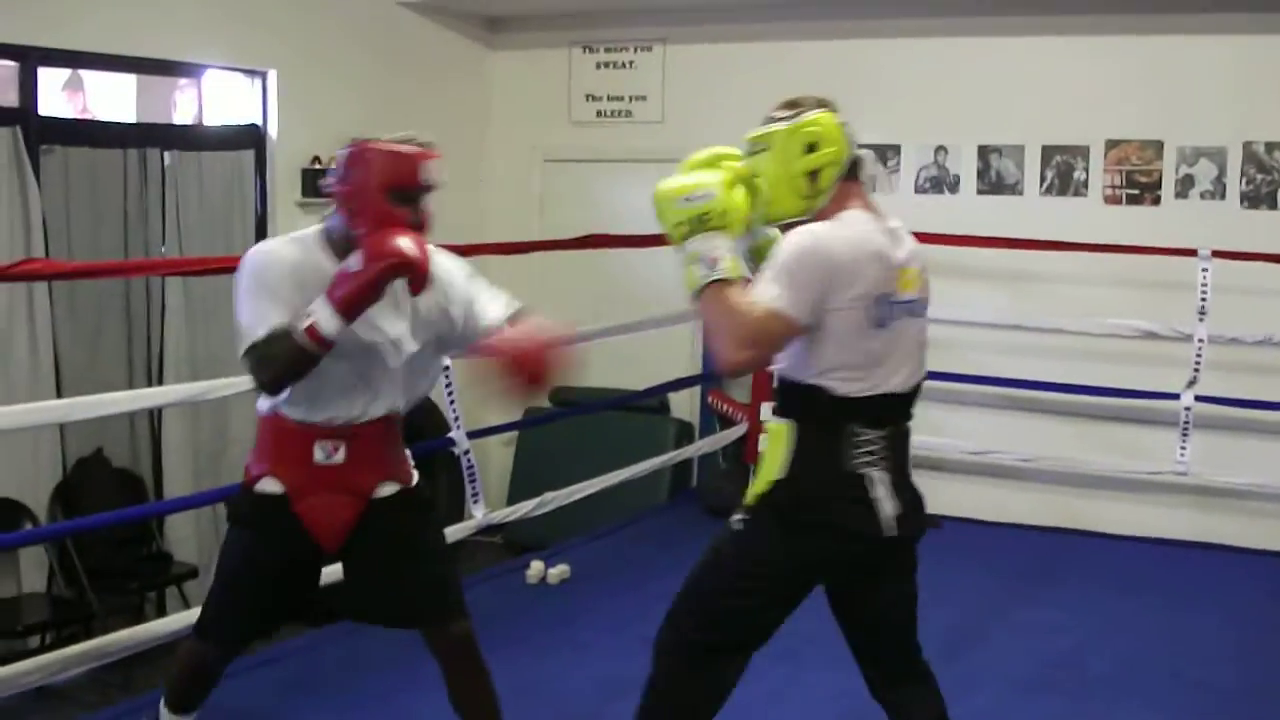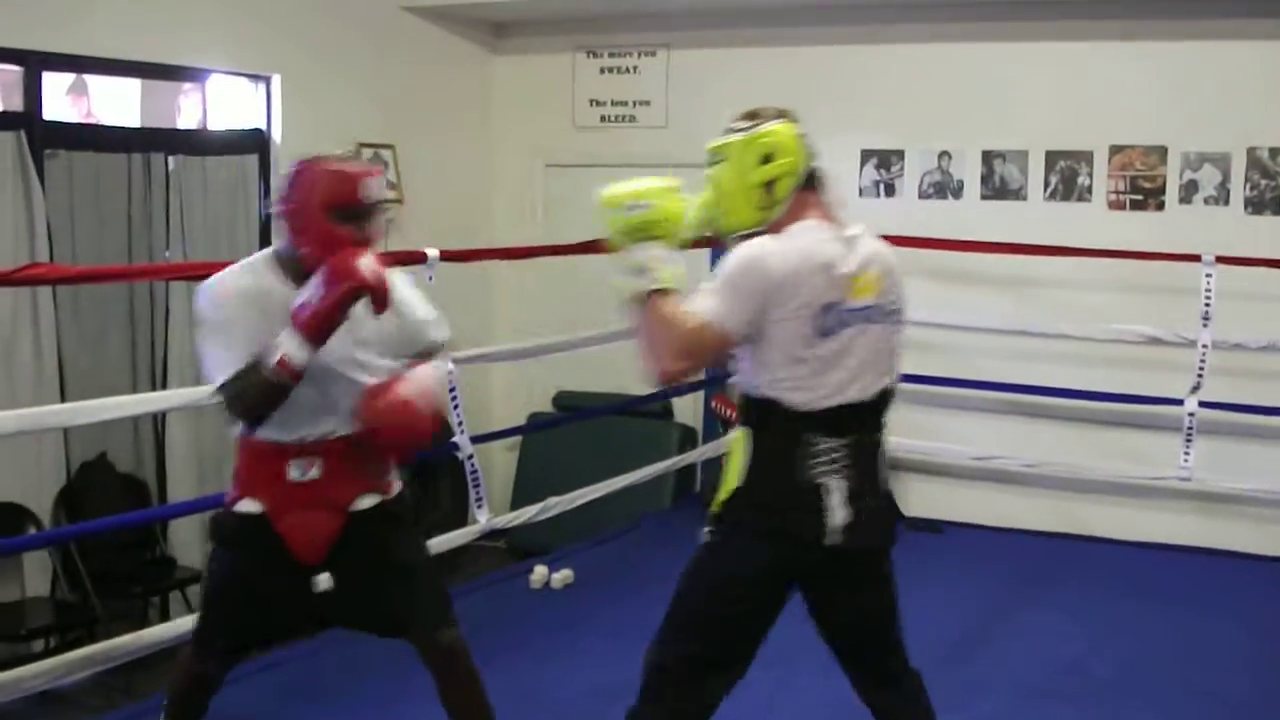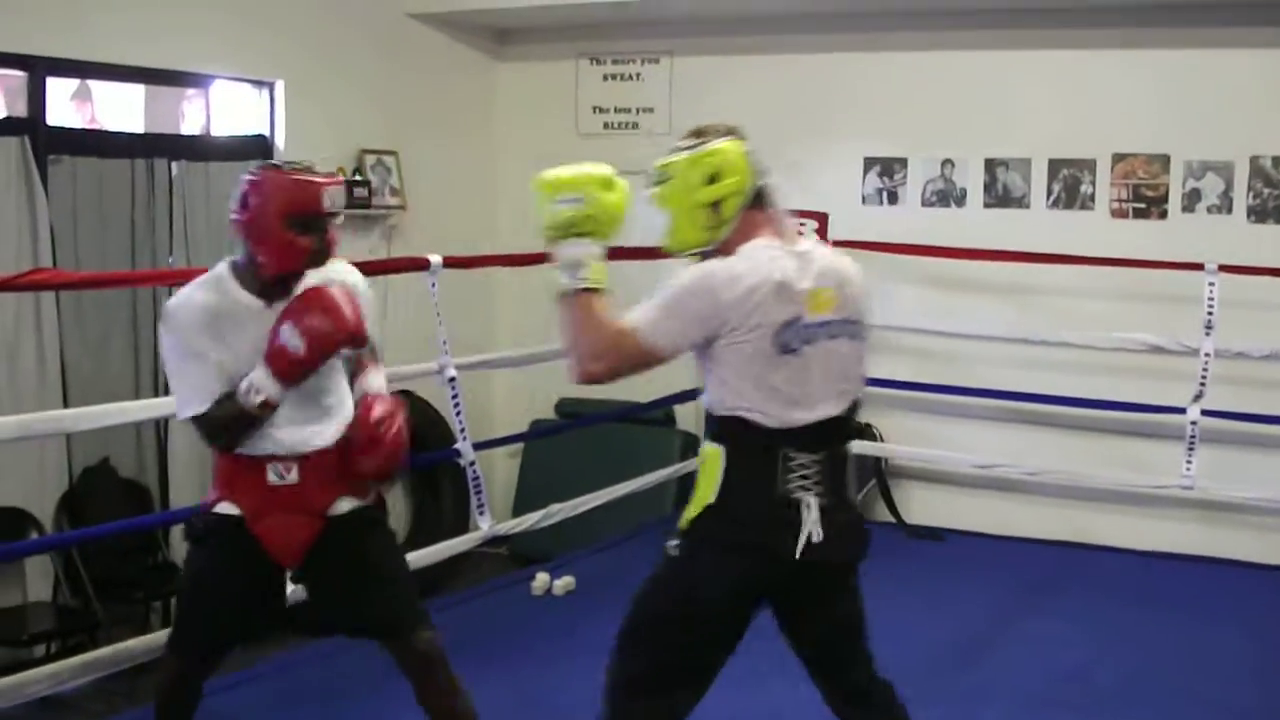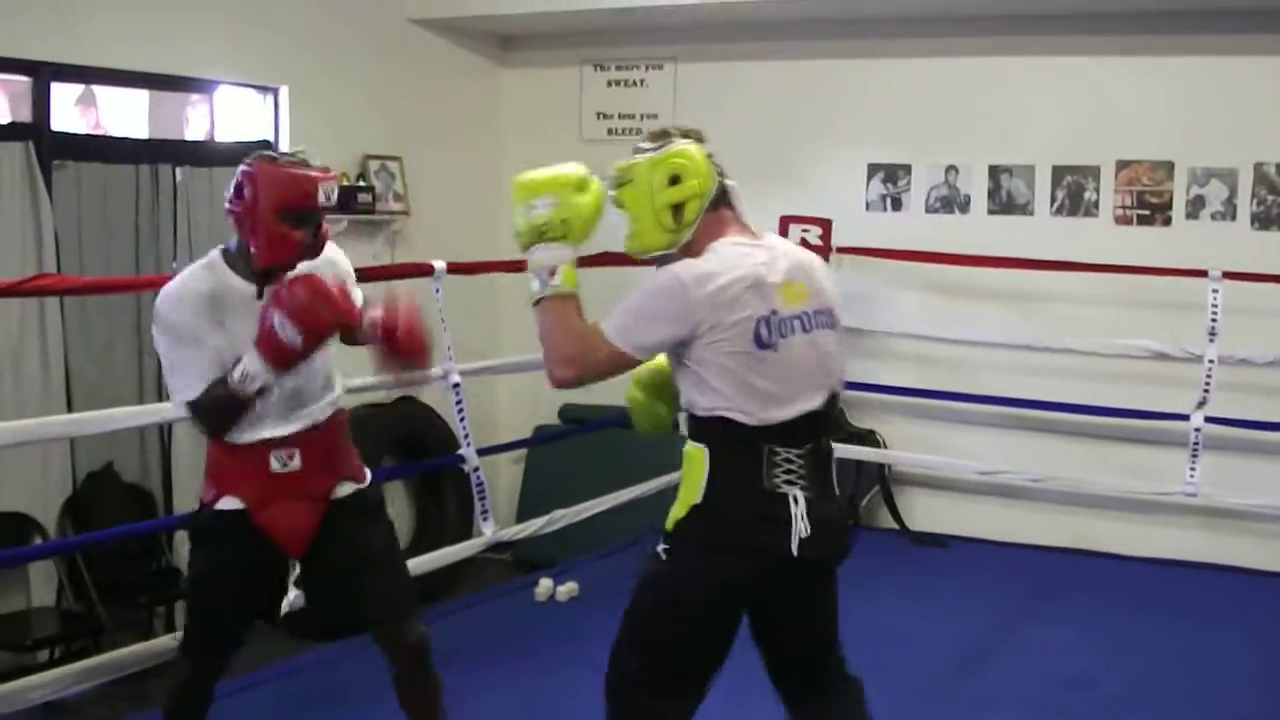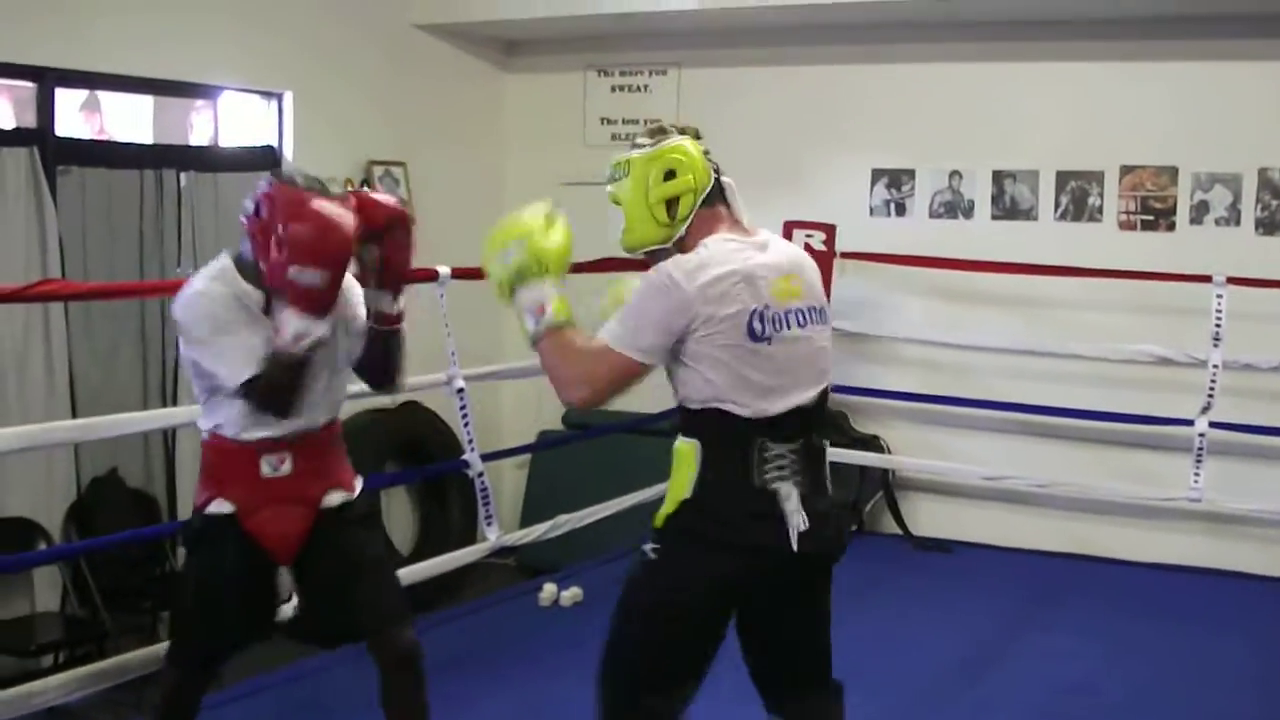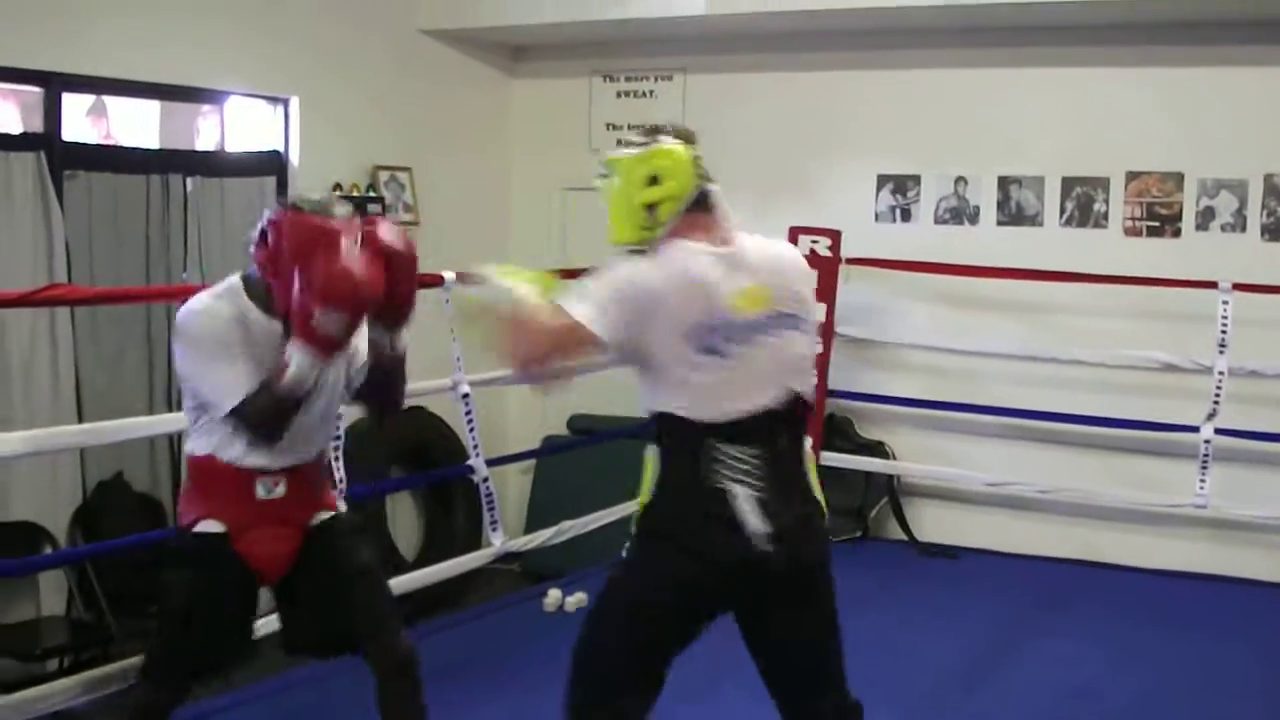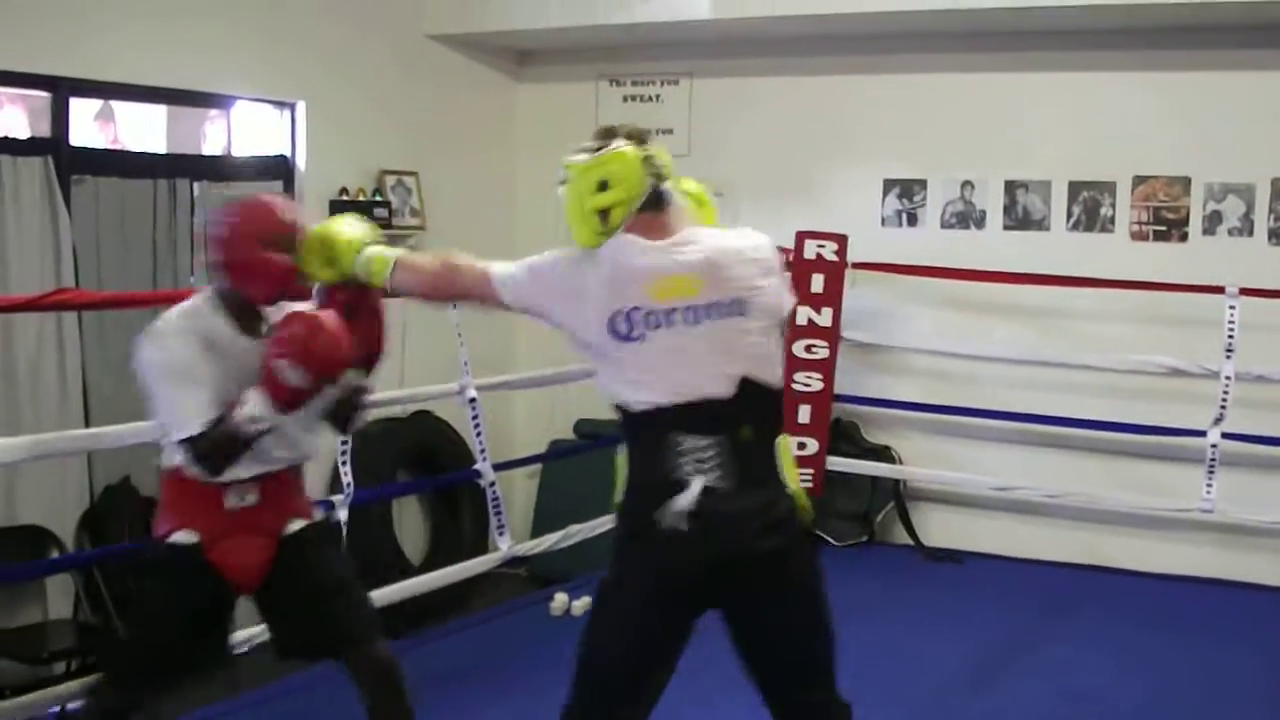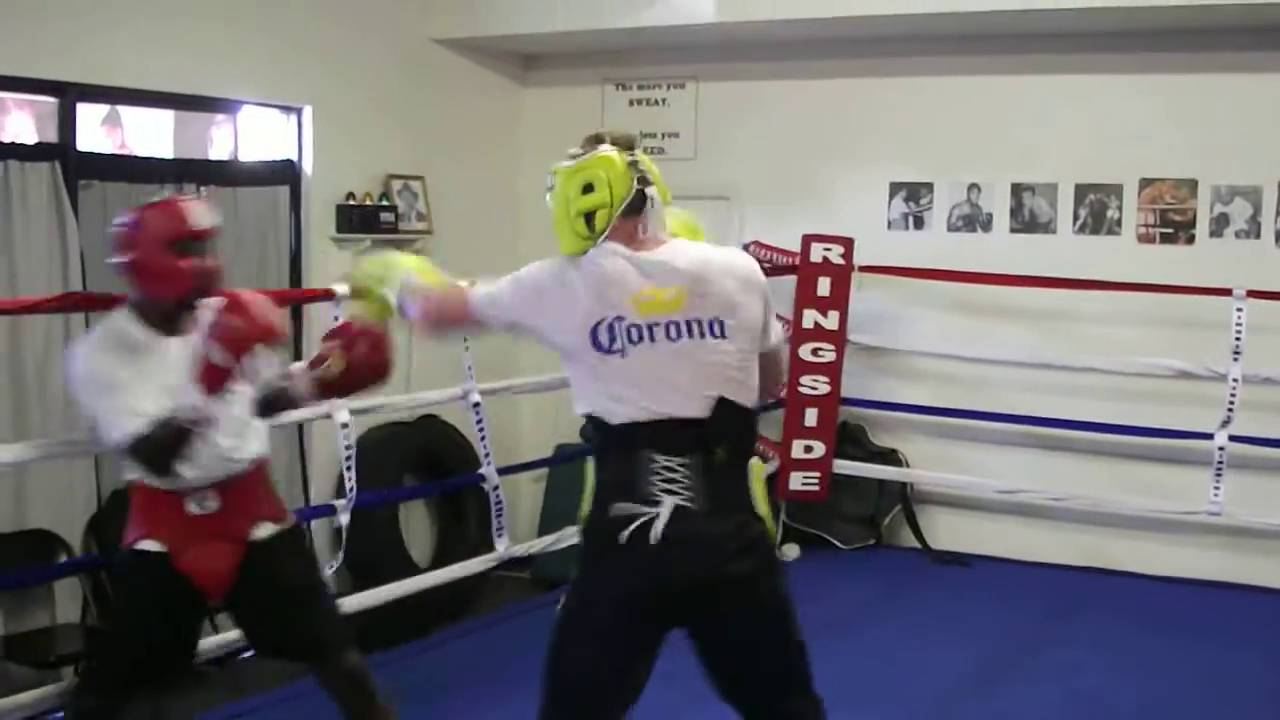
dt=0.1s
person 1, frame 1
left shoulder: (818, 246)
right shoulder: (901, 246)
left elbow: (735, 351)
left wrist: (707, 243)
right wrist: (750, 233)
left hip: (805, 502)
right hip: (884, 503)
left knee: (692, 655)
person 1, frame 2
left shoulder: (765, 261)
right shoulder: (879, 257)
left elbow: (671, 360)
left wrist: (649, 254)
left hip: (771, 513)
right hip: (861, 510)
person 1, frame 3
left shoulder: (719, 282)
right shoulder: (840, 271)
left elbow: (594, 362)
left wrist: (576, 251)
left hip: (740, 527)
right hip: (828, 524)
person 1, frame 4
left shoulder: (688, 283)
right shoulder: (805, 263)
left elbow: (568, 365)
left wrist: (548, 250)
left hip: (726, 527)
right hip: (815, 522)
person 1, frame 5
left shoulder: (680, 279)
right shoulder: (798, 261)
left elbow: (582, 388)
left wrist: (533, 290)
left hip: (716, 523)
right hip: (808, 519)
person 1, frame 6
left shoulder: (645, 281)
right shoulder: (789, 265)
left elbow: (533, 351)
left wrist: (506, 285)
left hip: (694, 531)
right hip: (791, 524)
person 1, frame 7
left shoulder: (579, 273)
right shoulder: (754, 253)
left elbow: (454, 279)
left wrist: (363, 257)
left hip: (661, 523)
right hip: (768, 516)
person 1, frame 8
left shoulder: (561, 284)
right shoulder: (736, 272)
left elbow: (442, 306)
right elbow: (773, 381)
left wrist: (389, 279)
left hip: (629, 540)
right hip: (732, 535)
person 2, frame 1
left shoulder: (427, 267)
right shoulder: (274, 263)
left elbow: (504, 324)
right elbow: (271, 373)
left wrist: (526, 344)
right wrist: (342, 301)
left hip: (380, 471)
right hip: (289, 472)
left knee: (452, 633)
right knee: (222, 635)
person 2, frame 2
left shoulder: (380, 282)
right shoulder: (229, 292)
left elbow: (431, 353)
right elbow: (247, 407)
left wrist: (416, 389)
right wrist: (312, 320)
left hip: (362, 487)
right hip: (270, 493)
left knee: (441, 639)
right knee: (214, 649)
person 2, frame 3
left shoulder: (340, 282)
right shoulder: (193, 308)
right elbow: (219, 433)
left wrist: (377, 400)
right wrist: (278, 368)
left hip: (339, 491)
right hip: (247, 500)
left knee: (417, 642)
right knee: (191, 653)
person 2, frame 4
left shoulder: (325, 266)
right shoulder: (186, 298)
right elbow: (216, 422)
left wrist: (383, 326)
right wrist: (267, 349)
left hip: (335, 476)
right hip: (244, 488)
left knee: (405, 633)
right knee: (206, 650)
person 2, frame 5
left shoulder: (331, 276)
right shoulder: (203, 299)
left elbow: (382, 379)
right elbow: (276, 399)
left wrist: (385, 287)
right wrist: (304, 303)
left hip: (325, 482)
right hip: (238, 491)
left knee: (396, 640)
right knee: (194, 657)
person 2, frame 6
left shoulder: (334, 311)
right shoulder: (205, 319)
left elbow: (385, 405)
right elbow: (264, 428)
left wrist: (390, 322)
right wrist: (314, 342)
left hip: (309, 504)
right hip: (224, 512)
left knee: (393, 651)
right knee: (169, 676)
person 2, frame 7
left shoulder: (300, 322)
right shoulder: (171, 338)
left elbow: (341, 419)
right elbow: (210, 456)
left wrist: (355, 357)
right wrist: (275, 393)
left hip: (286, 514)
right hip: (198, 524)
left knee: (374, 657)
person 2, frame 8
left shoulder: (235, 314)
right shoulder: (98, 352)
right elbow: (155, 457)
left wrist: (329, 369)
right wrist: (210, 375)
left hip: (255, 518)
right hip: (164, 533)
left knee: (341, 662)
